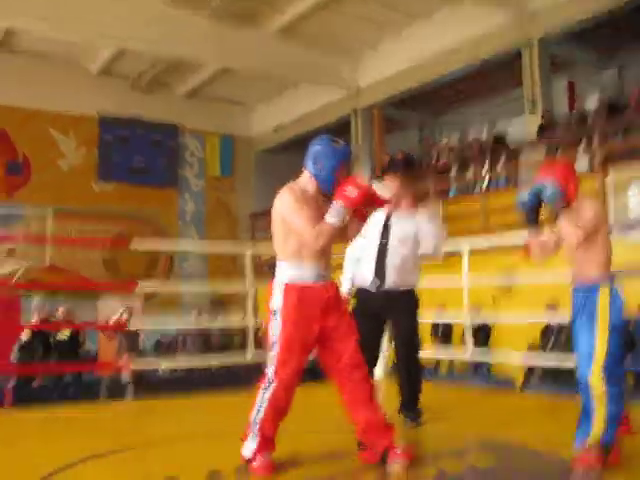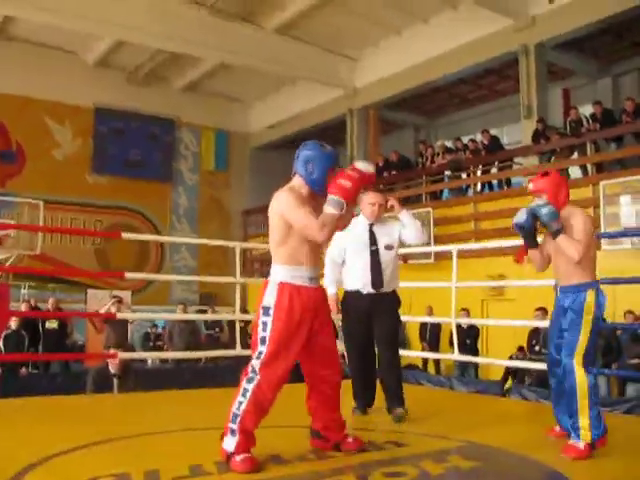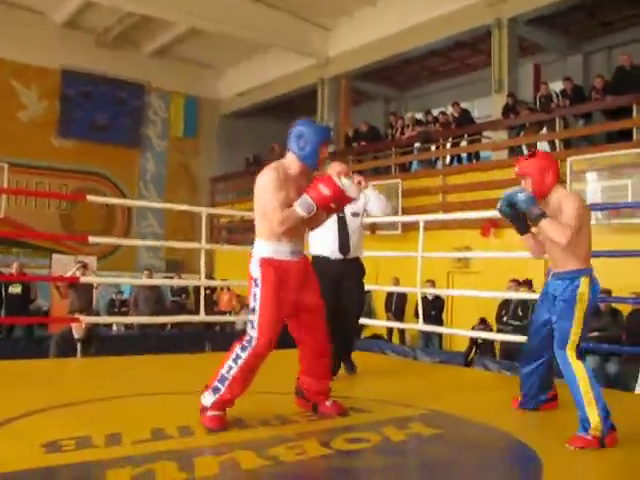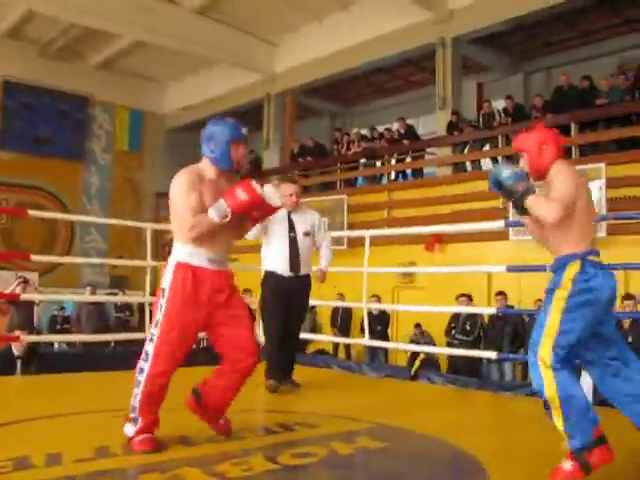
dt=0.4s
person 1, frame 1
left shoulder: (324, 196)
right shoulder: (291, 197)
right elbow: (317, 241)
left wrist: (364, 205)
right wrist: (346, 202)
left hip: (325, 289)
right hip: (293, 292)
left knee: (352, 366)
right knee: (282, 372)
left ankle: (378, 442)
right ankle: (256, 448)
person 1, frame 2
left shoulder: (314, 196)
right shoulder: (288, 198)
left elbow: (339, 222)
right elbow: (322, 233)
left wrist: (353, 188)
right wrist: (340, 194)
left hip: (313, 292)
right hip: (285, 293)
left knee: (327, 368)
right knee: (267, 370)
left ankle: (328, 433)
right ankle: (236, 445)
person 1, frame 3
left shoulder: (307, 176)
right shoulder: (273, 175)
right elbow: (279, 225)
left wrist: (335, 202)
right wrist: (314, 197)
left hip: (298, 265)
right hip: (269, 264)
left knee: (317, 335)
right knee: (260, 338)
left ankle: (314, 395)
right ankle: (214, 402)
person 1, frame 4
left shoulder: (231, 182)
right shoulder: (188, 179)
left elbow: (239, 229)
right elbow: (191, 229)
left wrist: (260, 209)
right wrist: (231, 204)
left hip: (221, 278)
right hip: (186, 274)
left knee: (245, 351)
right knee: (162, 355)
left ankle: (207, 401)
right ankle: (140, 428)
person 2, frame 1
left shoulder: (589, 208)
right shoulder: (564, 219)
left elbow: (576, 238)
right elbow: (541, 249)
left hip: (599, 296)
right hip: (582, 296)
left knee: (594, 372)
right knee: (590, 370)
left ankle: (598, 444)
right ankle: (611, 421)
person 2, frame 2
left shoulder: (578, 217)
right shoulder: (553, 225)
left elbow: (577, 254)
right elbow: (540, 264)
left wrist: (553, 225)
right wrist: (528, 236)
left hip: (583, 297)
right hip: (564, 298)
left knee: (576, 363)
right knee: (558, 362)
left ankle: (589, 435)
right ankle: (569, 421)
person 2, frame 3
left shoulder: (568, 201)
right shoulder: (549, 207)
left elbow: (564, 238)
right elbow: (538, 249)
left wrist: (531, 208)
right wrist: (520, 222)
left hip: (575, 284)
right hip: (556, 284)
left knee: (566, 352)
right knee: (538, 343)
left ankle: (598, 429)
right ankle: (538, 395)
person 2, frame 4
left shoulder: (562, 174)
right shoulder: (555, 184)
left elbow: (553, 214)
right elbow: (547, 238)
left wrist: (523, 190)
right wrist: (521, 206)
left hip: (579, 274)
right hip: (584, 276)
left knee: (544, 358)
left ankle: (585, 445)
person 3, frame 1
left shoulder: (416, 219)
right shoulder: (367, 220)
left elbow: (435, 246)
right elbow: (354, 254)
left wrist: (415, 217)
right wrist: (346, 288)
left hip: (400, 296)
right hip: (367, 294)
left knee: (406, 352)
right knee: (361, 349)
left ankle: (410, 406)
person 3, frame 2
left shoulder: (394, 226)
right shoulder: (347, 229)
left elbow: (419, 238)
right elbow: (332, 262)
left wrist: (401, 213)
right wrist: (331, 293)
left hip: (386, 298)
right hip: (355, 299)
left knee: (388, 350)
right knee: (358, 352)
left ankle: (395, 404)
right ankle: (362, 402)
person 3, frame 3
left shoulder: (358, 197)
left elbow: (383, 210)
left wrist: (366, 188)
left hip: (351, 264)
right hip: (323, 264)
left knee: (352, 313)
right knee: (326, 316)
left ankle: (345, 356)
right ankle: (330, 365)
person 3, frame 4
left shoulder: (312, 217)
right shoulder: (268, 216)
left elbow: (324, 243)
right elbow: (251, 234)
left wrist: (324, 267)
left hip: (300, 281)
right hip: (274, 280)
left knee: (293, 330)
right knee: (274, 328)
left ankle: (285, 374)
right ankle: (273, 375)
